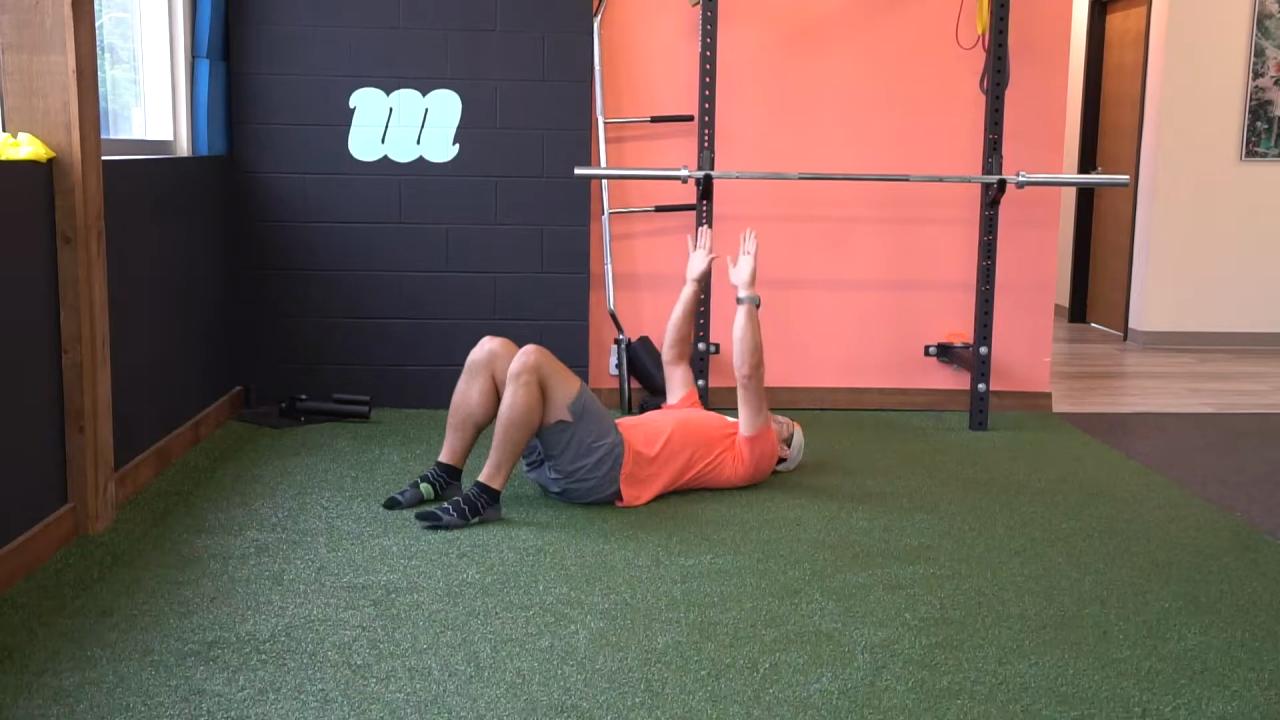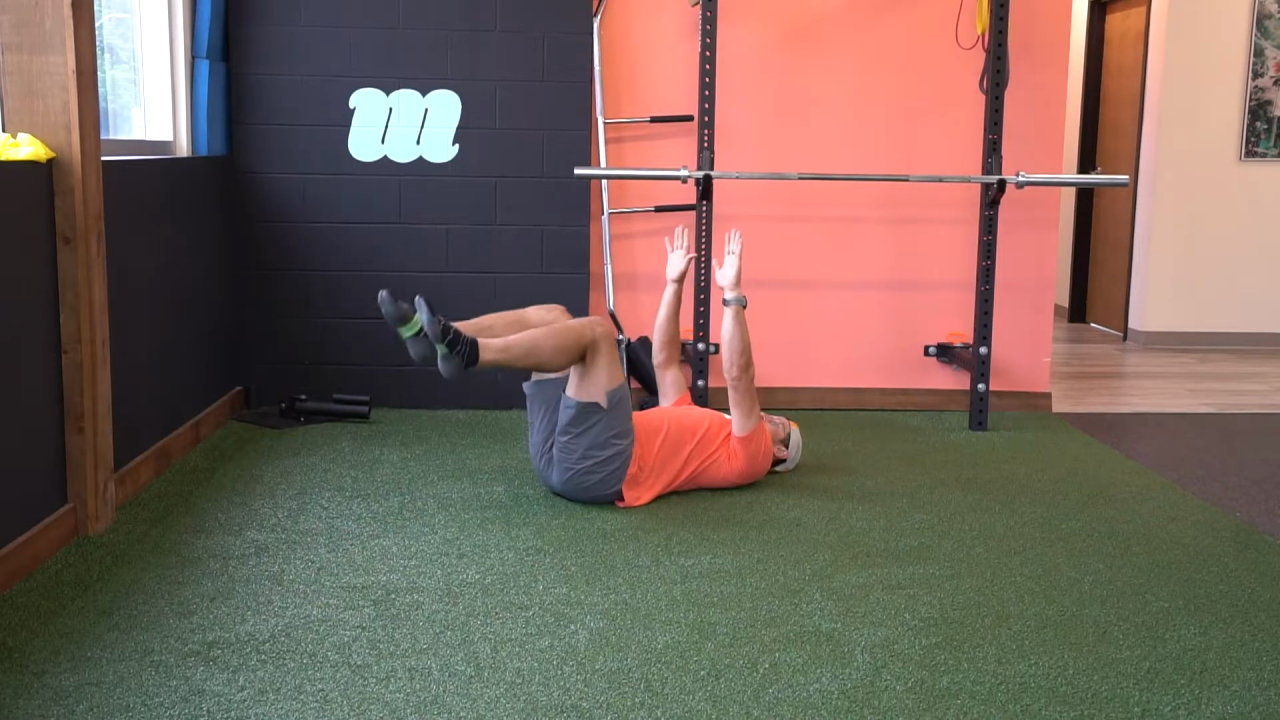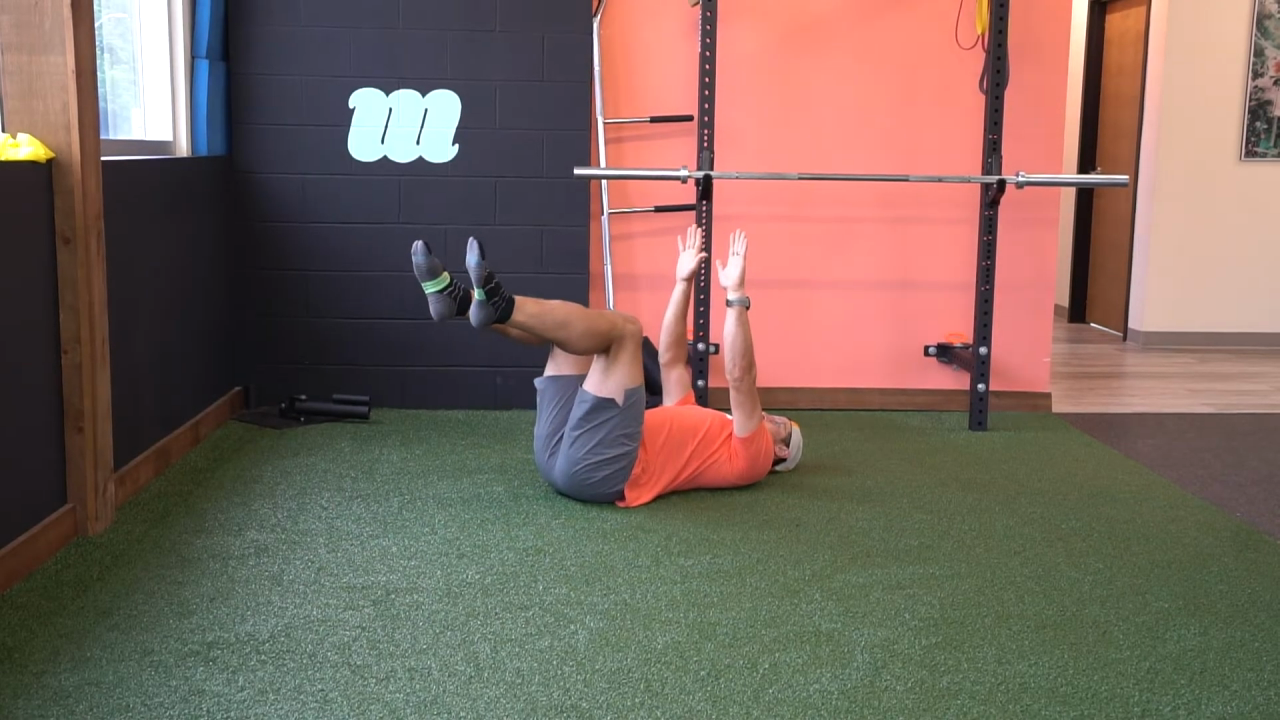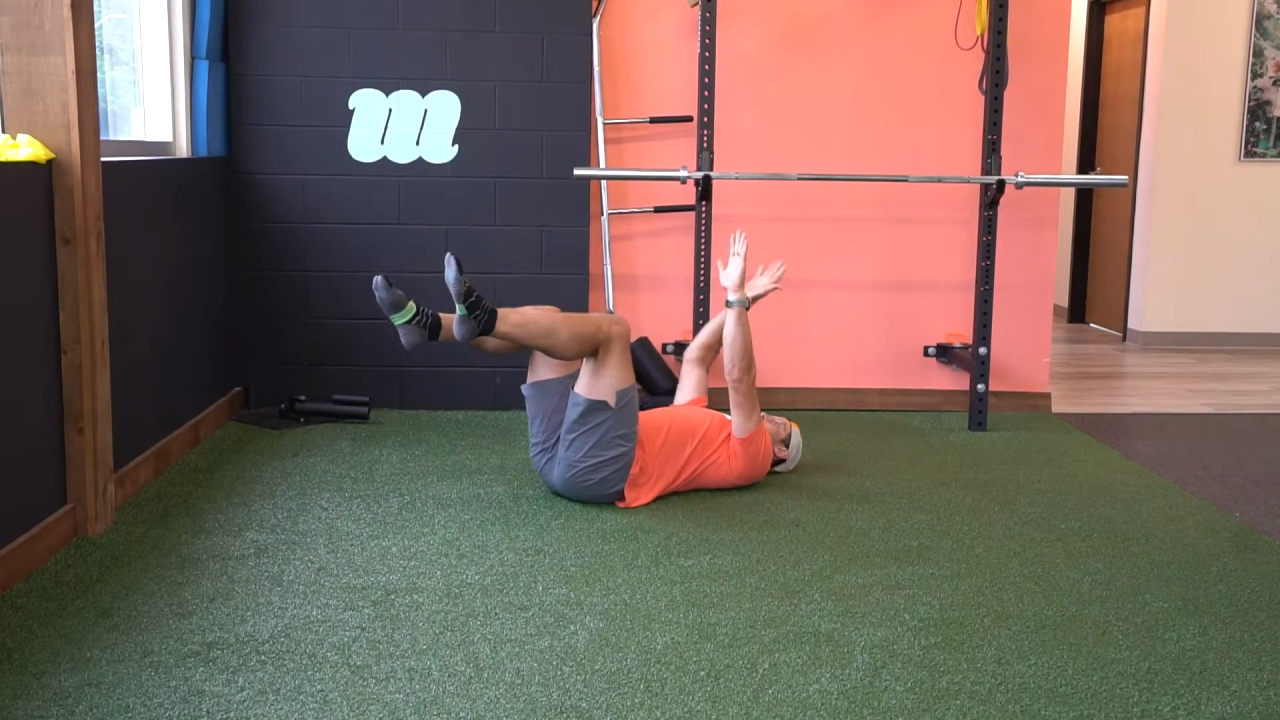
dt=0.7s
person 1, frame 1
left shoulder: (750, 456)
right shoulder: (703, 426)
left elbow: (748, 377)
right elbow: (673, 357)
left wrist: (746, 295)
right wrist: (693, 283)
left hip: (603, 468)
right hip: (561, 459)
left knee: (531, 360)
right knee: (491, 352)
left ankle: (486, 492)
right ankle: (444, 476)
person 1, frame 2
left shoulder: (748, 455)
right shoulder: (698, 426)
left elbow: (738, 376)
right elbow: (665, 359)
left wrist: (733, 295)
right wrist: (675, 283)
left hip: (600, 466)
right hip: (560, 453)
left knee: (596, 330)
right knee: (552, 317)
left ankle: (465, 353)
right ankle: (428, 335)
person 1, frame 3
left shoulder: (750, 455)
right shoulder: (700, 424)
left elbow: (740, 379)
right elbow: (671, 358)
left wrist: (736, 295)
right wrist: (684, 282)
left hip: (599, 466)
right hip: (562, 449)
left knee: (624, 328)
right knee: (569, 317)
left ankle: (499, 306)
right ankle: (458, 299)
person 1, frame 4
left shoulder: (750, 456)
right shoulder: (703, 427)
left elbow: (740, 379)
right elbow: (695, 357)
left wrist: (737, 298)
right wrist: (743, 303)
left hip: (600, 467)
right hip: (559, 450)
left knee: (610, 328)
right knee: (545, 320)
left ankle: (484, 320)
right ankle: (428, 324)
